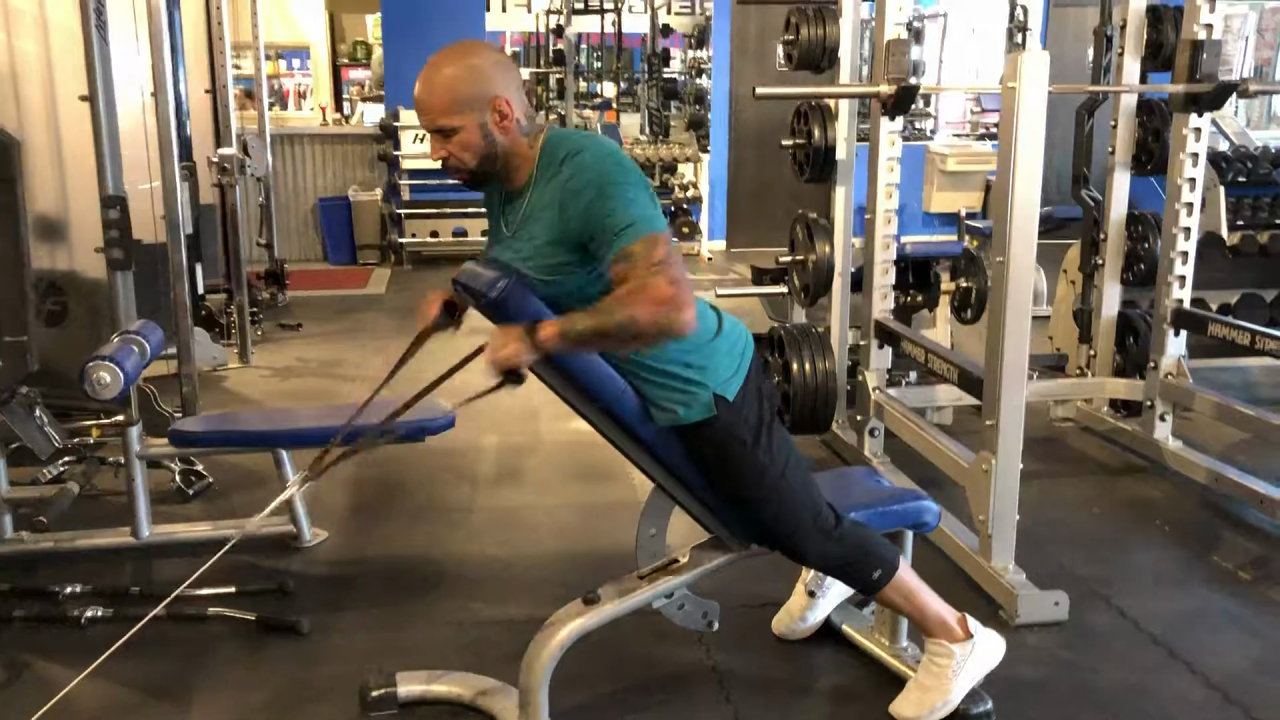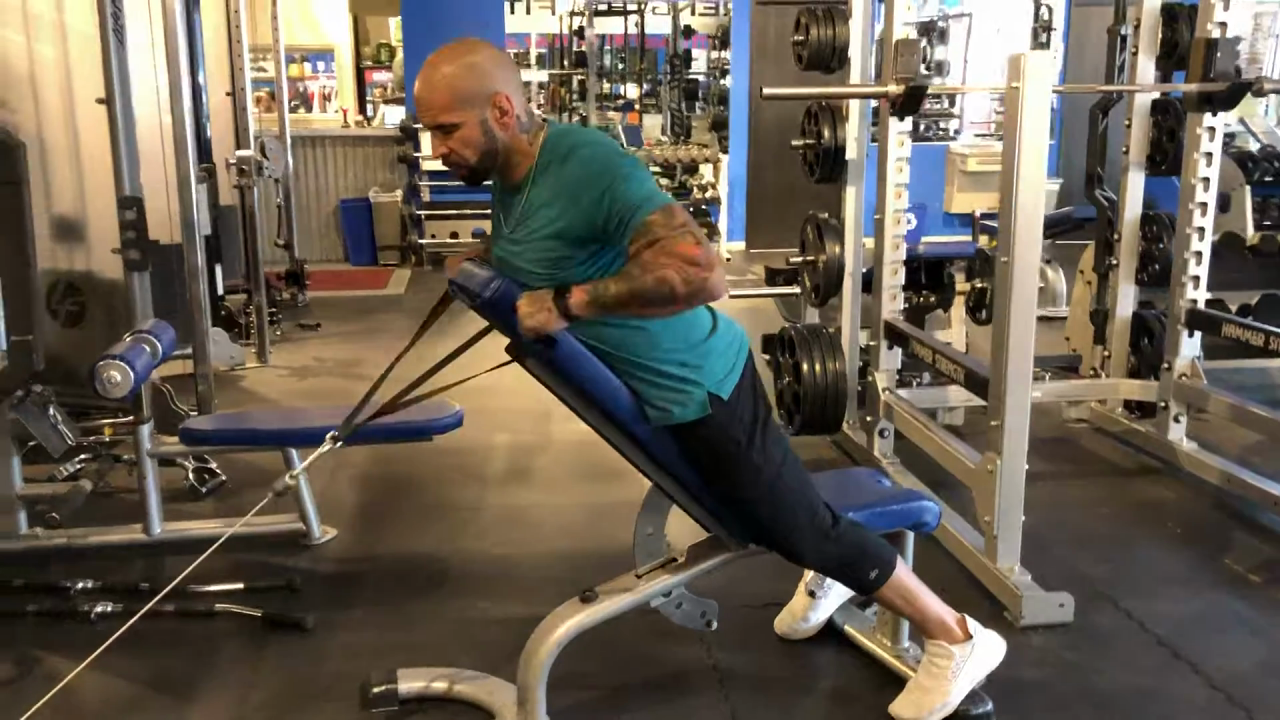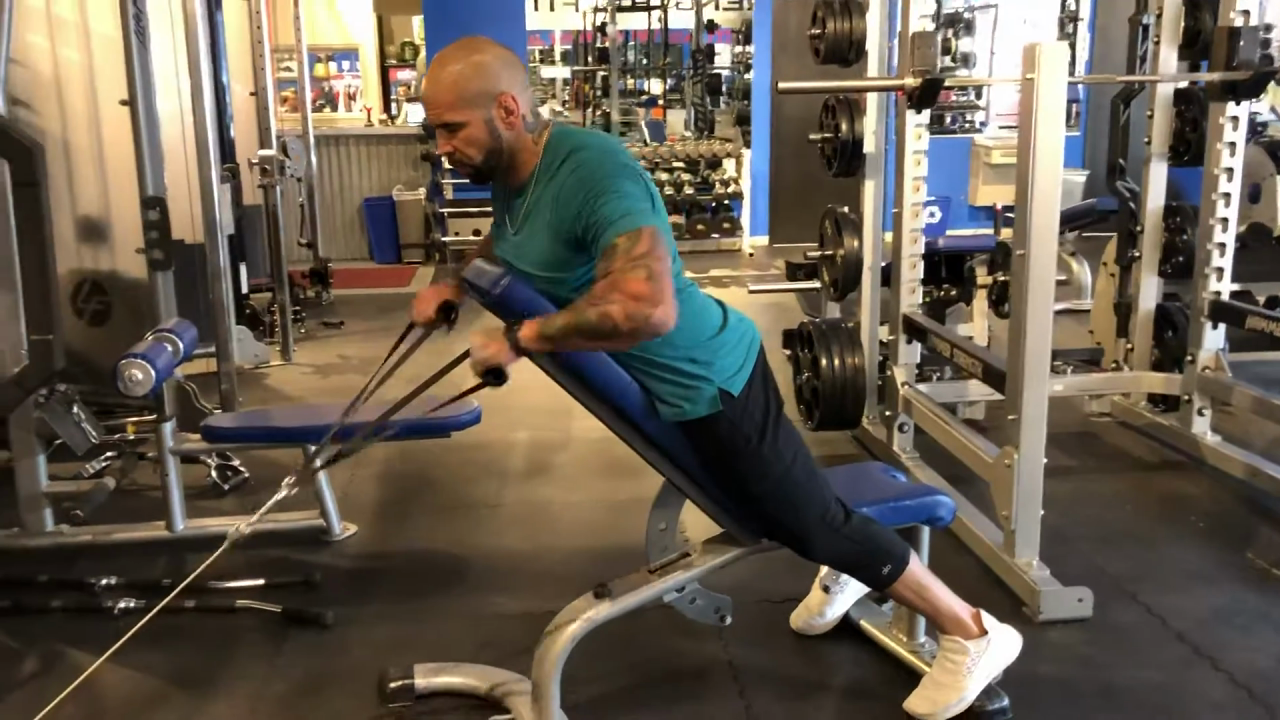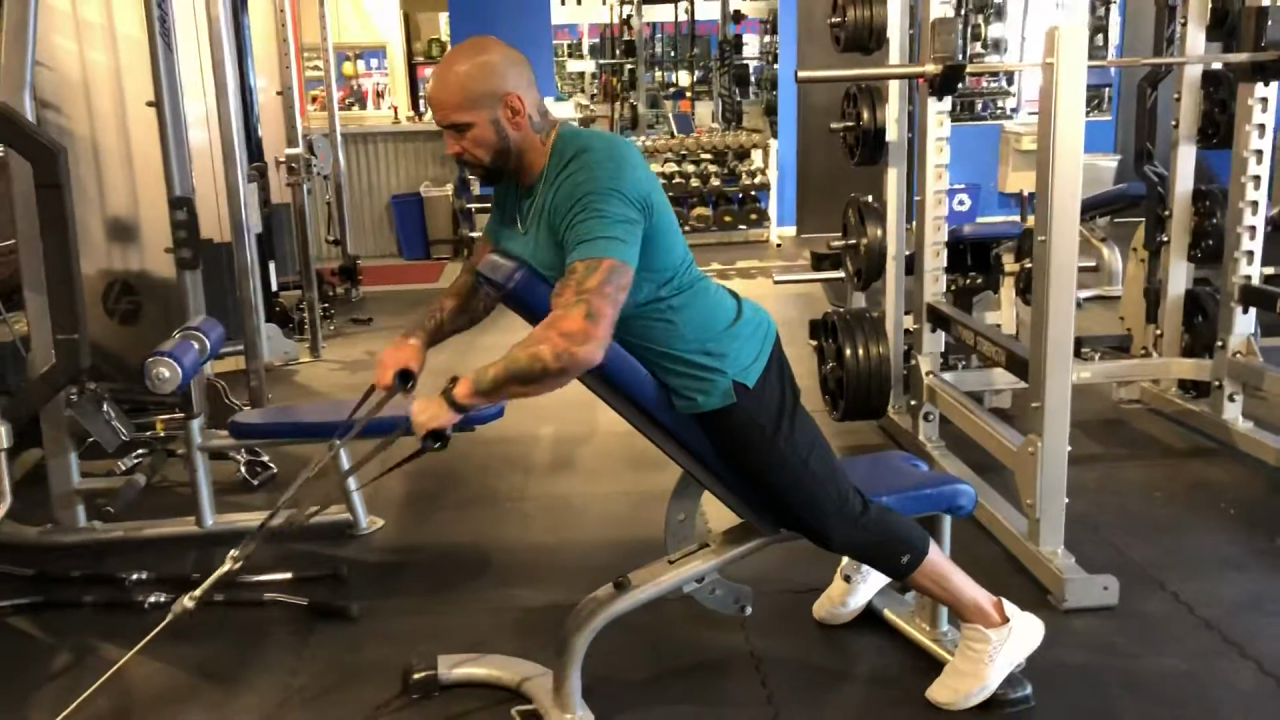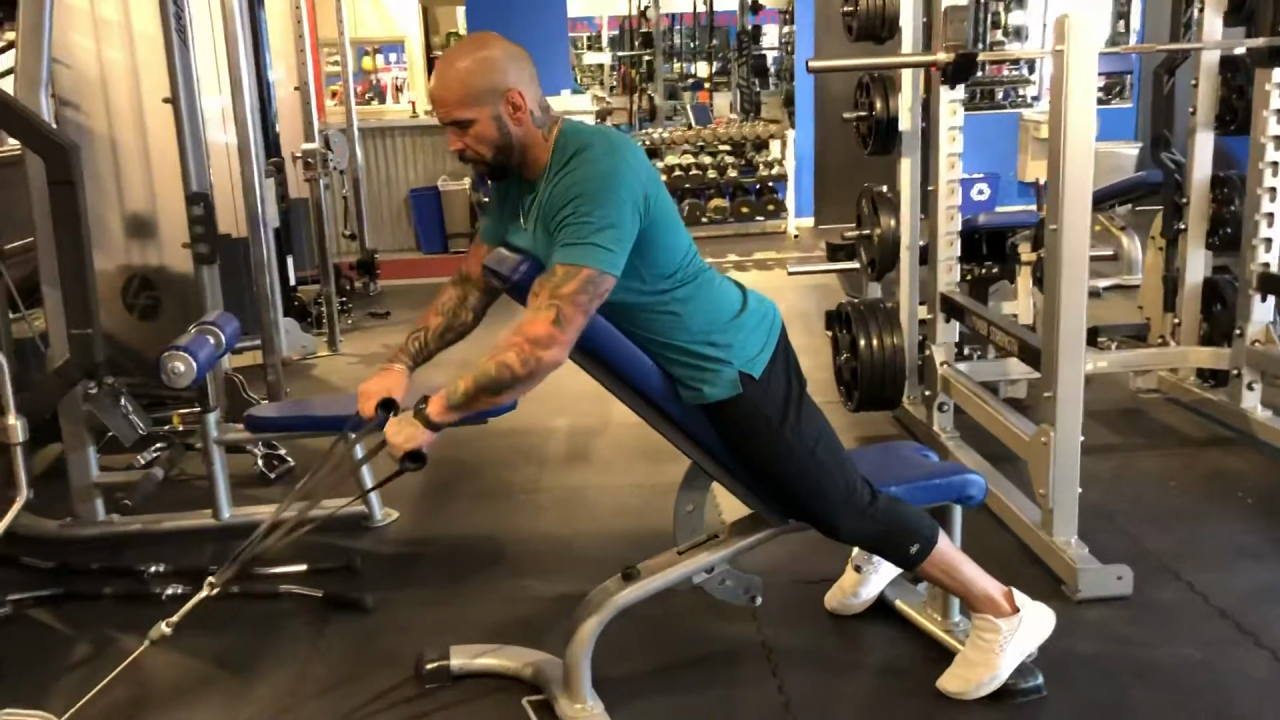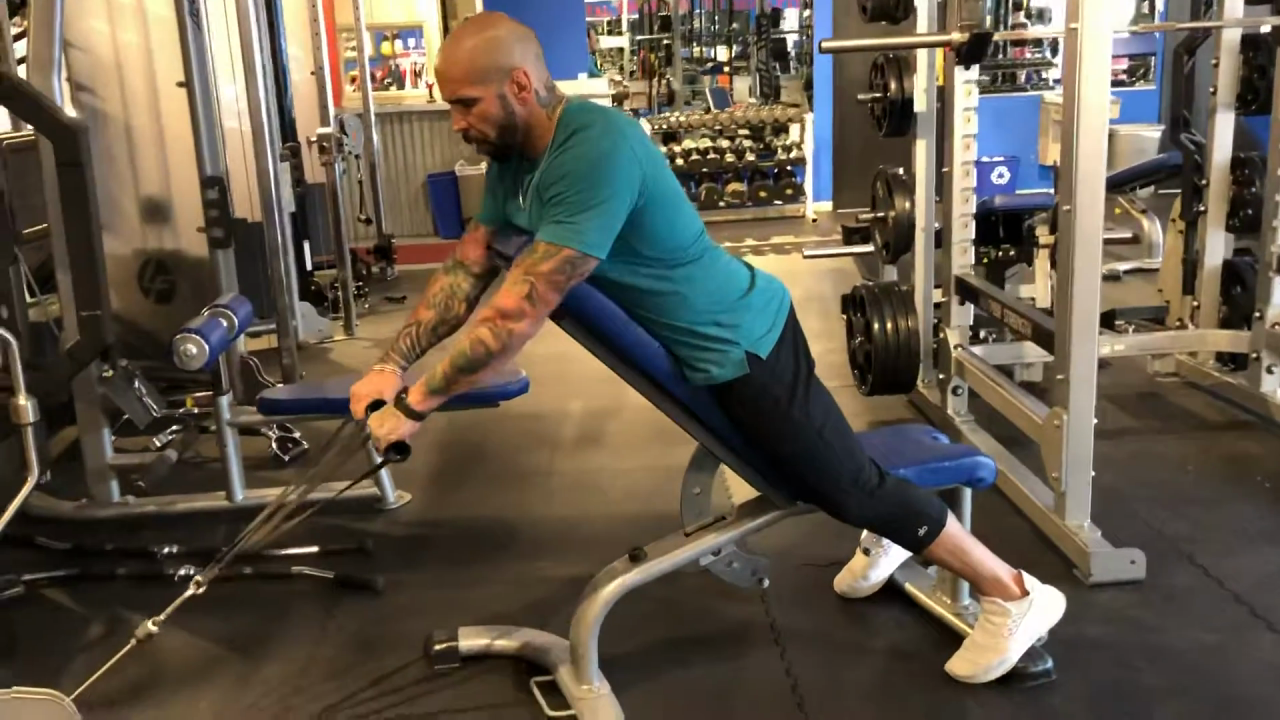
dt=0.3s
person 1, frame 1
left shoulder: (586, 172)
right shoulder: (505, 179)
left elbow: (672, 310)
left wrist: (541, 336)
right wrist: (464, 288)
left hip: (699, 385)
right hip: (652, 388)
left knee: (803, 525)
left ankle: (959, 638)
right ankle: (825, 576)
person 1, frame 2
left shoulder: (588, 165)
right shoulder: (510, 173)
left elbow: (700, 274)
left wrist: (566, 303)
right wrist: (480, 260)
left hip: (693, 386)
right hip: (649, 386)
left knee: (798, 524)
left ankle: (957, 638)
right ankle: (827, 578)
person 1, frame 3
left shoulder: (593, 170)
right shoulder: (513, 175)
left elbow: (650, 309)
right elbow: (500, 253)
left wrist: (517, 336)
right wrist: (453, 286)
left hip: (706, 381)
right hip: (665, 384)
left knee: (812, 519)
left ankle: (974, 633)
right ankle: (844, 573)
person 1, frame 4
left shoulder: (595, 176)
right shoulder: (515, 178)
left elbow: (578, 341)
right elbow: (484, 274)
left wrist: (458, 397)
right wrist: (421, 336)
left hip: (723, 371)
right hip: (681, 371)
left knee: (829, 509)
right knee: (796, 496)
left ankle: (994, 621)
right ankle: (864, 562)
person 1, frame 5
left shoulder: (598, 174)
right shoulder: (514, 176)
left elbow: (545, 341)
right elbow: (472, 285)
left wrist: (433, 417)
right wrist: (401, 363)
left hip: (731, 363)
right hip: (689, 363)
left knee: (839, 501)
right knee: (805, 488)
left ankle: (1006, 613)
right ankle: (875, 555)
person 1, frame 6
left shoulder: (596, 153)
right shoulder: (515, 158)
left elbow: (518, 313)
right elbow: (467, 271)
left wrist: (415, 404)
right wrist: (394, 362)
left hip: (739, 342)
right hip: (695, 343)
left knee: (846, 482)
right knee: (816, 469)
left ankle: (1015, 594)
right ankle: (888, 535)
